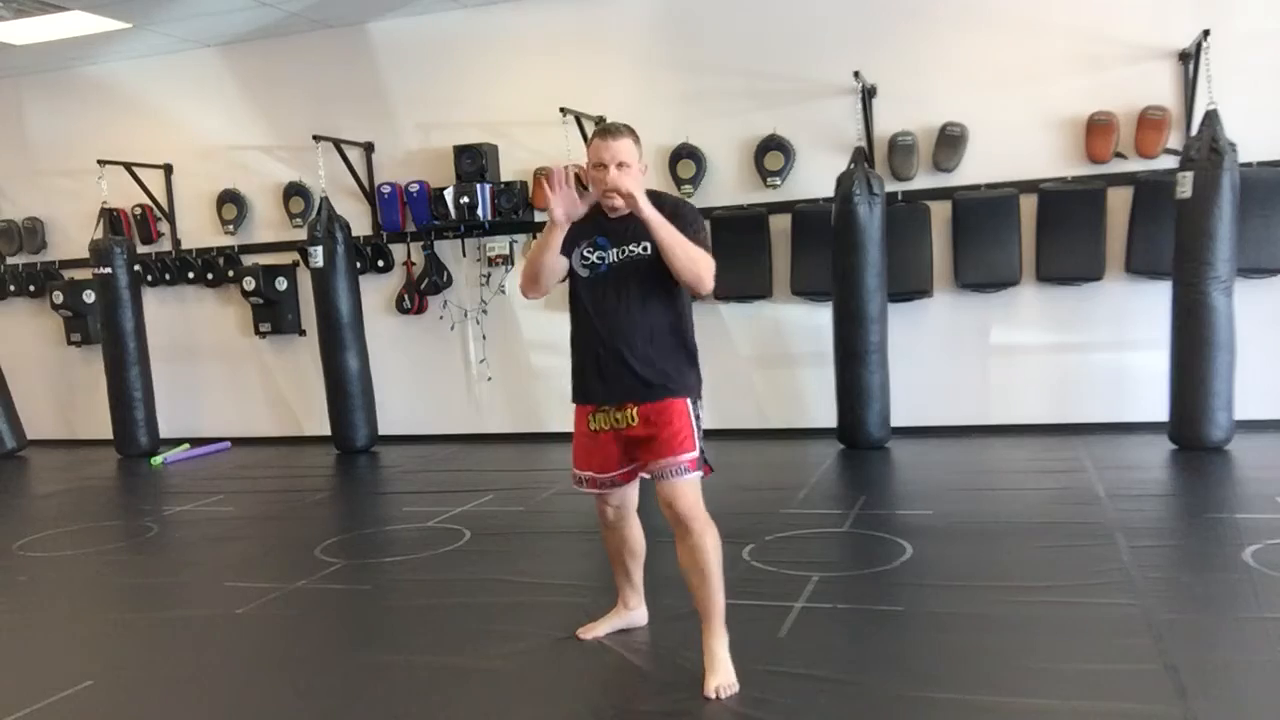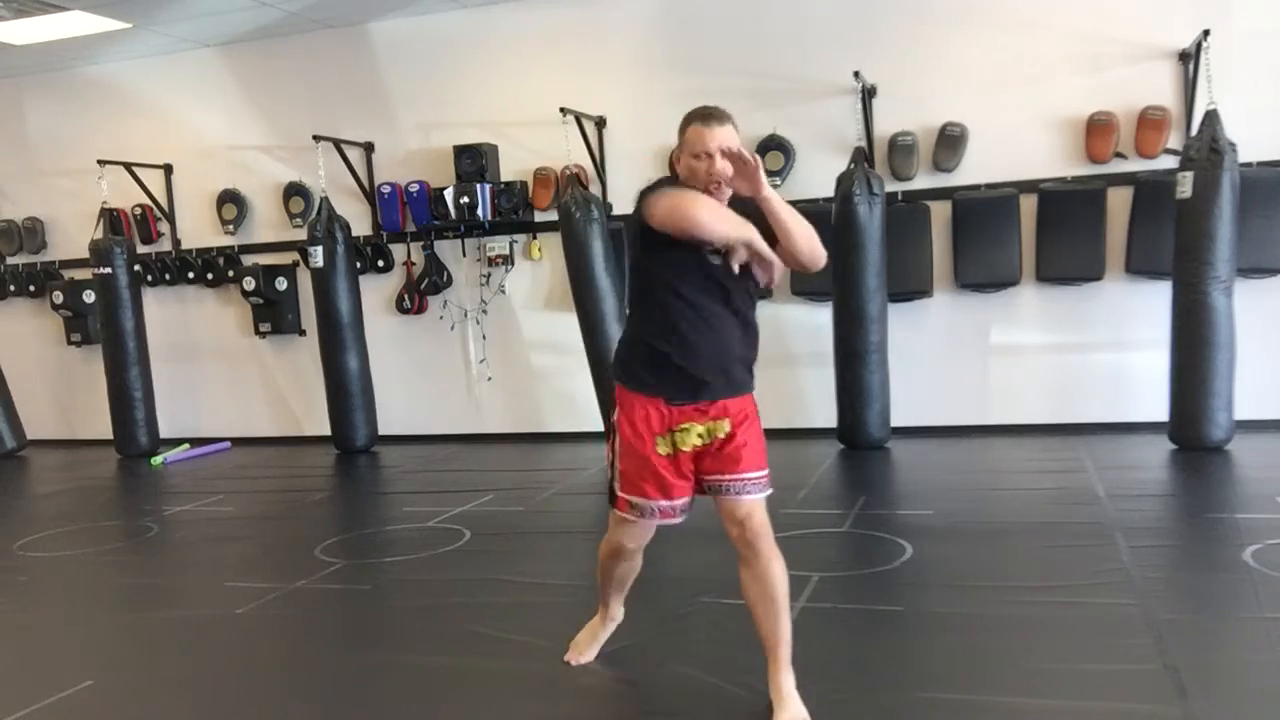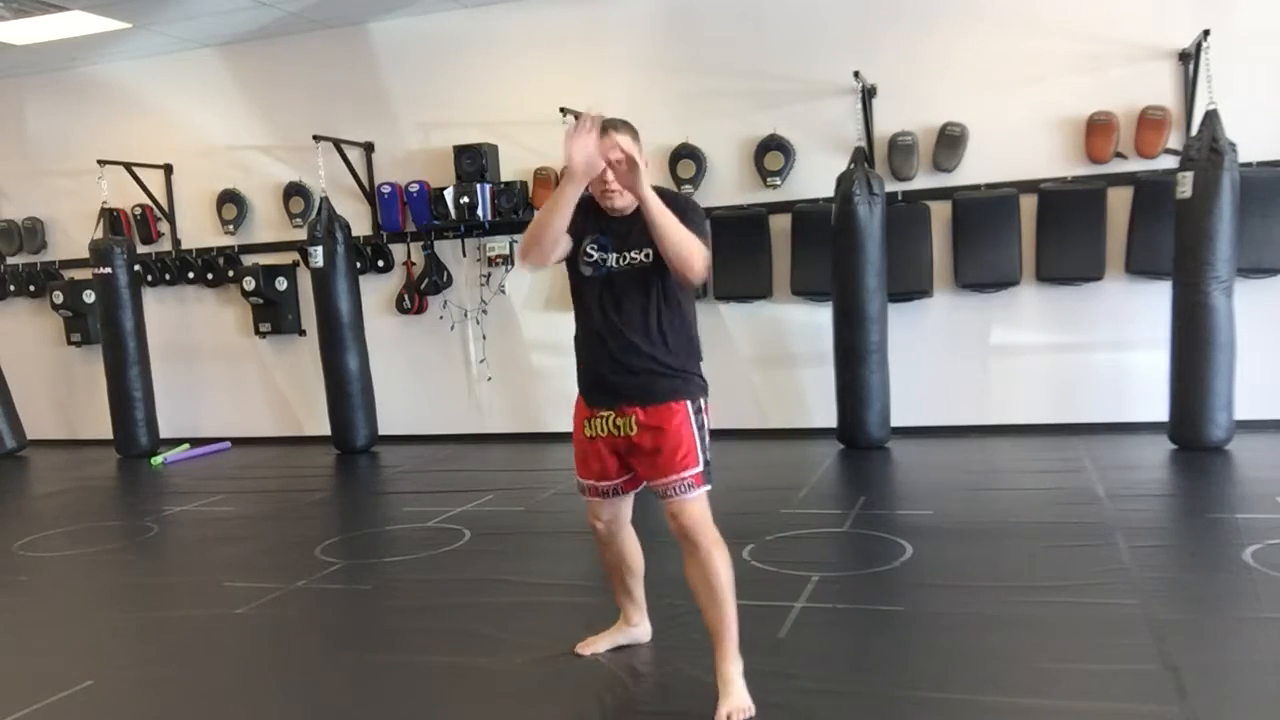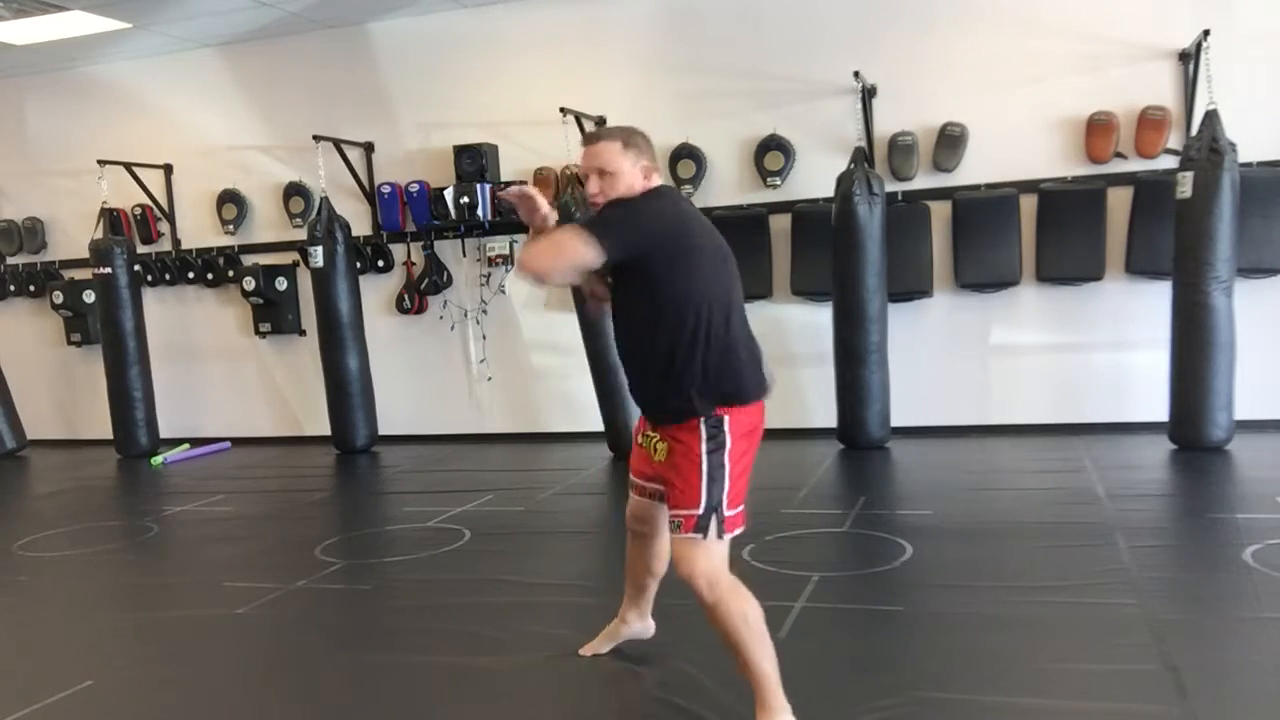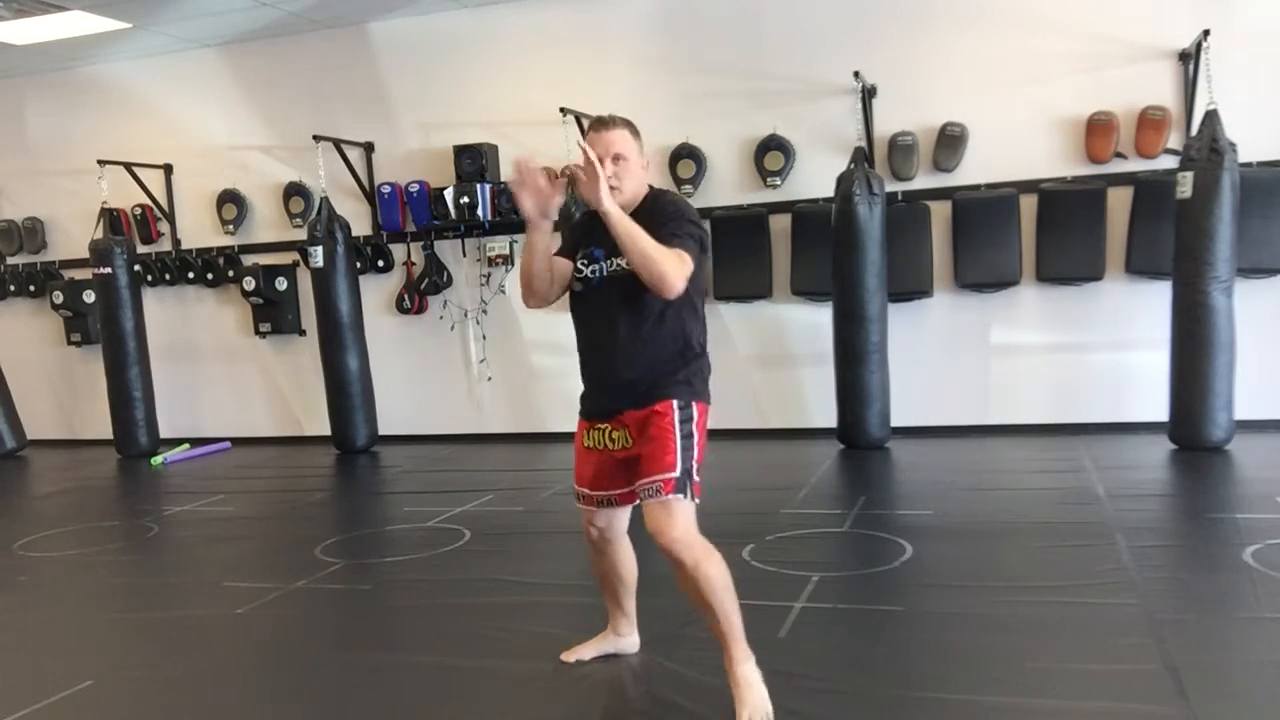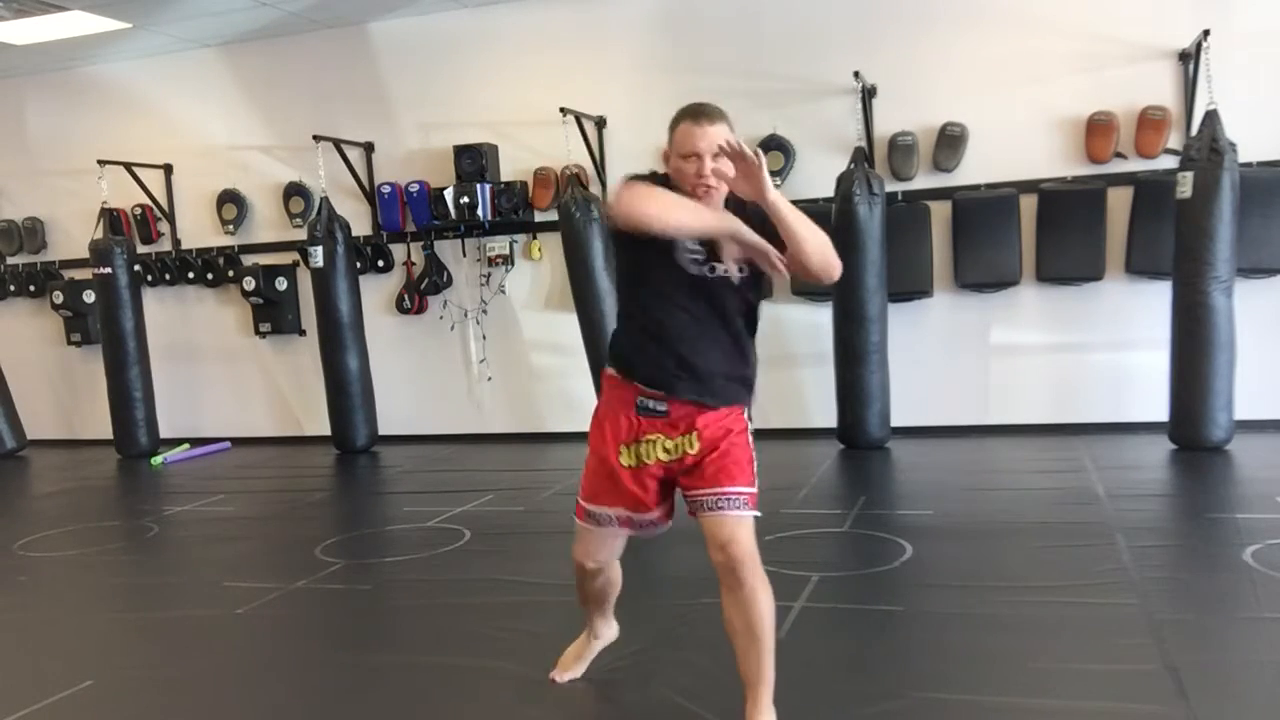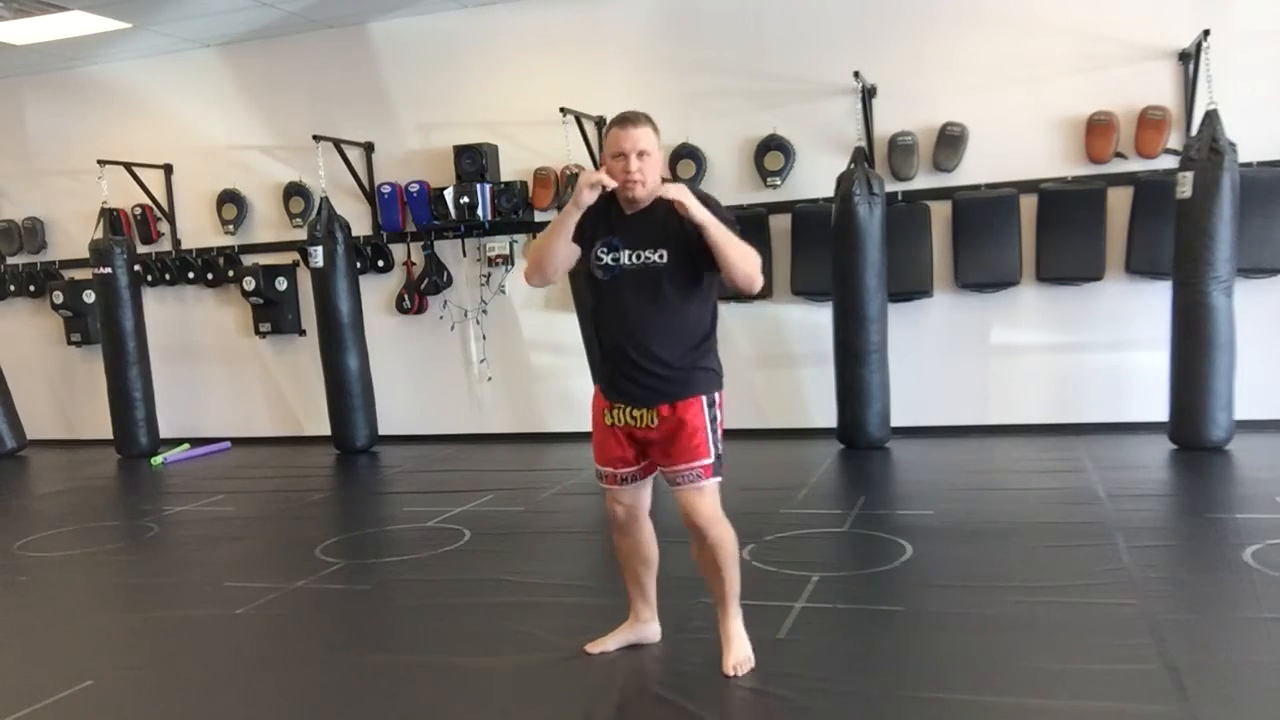
dt=0.7s
person 1, frame 1
left shoulder: (672, 212)
right shoulder: (577, 227)
left elbow: (703, 281)
right elbow: (532, 287)
left wrist: (643, 209)
right wrist: (557, 221)
left hip: (664, 391)
right hip: (598, 397)
left knee: (684, 508)
right knee: (613, 507)
left ankle: (716, 642)
right ankle: (631, 605)
person 1, frame 2
left shoulder: (747, 210)
right shoulder: (664, 200)
left elbow: (813, 259)
right elbow: (693, 217)
left wrist: (762, 194)
right wrist: (750, 238)
left hip: (728, 399)
right hip: (652, 399)
left knee: (752, 532)
right knee: (629, 535)
right ankle: (607, 614)
person 1, frame 3
left shoulder: (673, 208)
right shoulder: (578, 217)
left elbow: (694, 268)
right elbow: (533, 254)
left wrist: (645, 195)
right wrist: (571, 180)
left hip: (668, 396)
right hip: (599, 400)
left knee: (692, 522)
right knee: (605, 519)
left ankle: (730, 668)
right ankle: (633, 620)
person 1, frame 4
left shoulder: (655, 210)
right shoulder: (632, 225)
left elbow: (538, 264)
right elbow: (562, 260)
left wrist: (547, 235)
right wrist: (543, 220)
left hip: (714, 414)
right hip: (669, 409)
left knee: (701, 568)
right knee: (644, 518)
right ankle: (634, 618)
person 1, frame 5
left shoulder: (672, 214)
right shoulder: (583, 229)
left elbow: (669, 281)
right elbow: (536, 294)
left wrist: (609, 206)
right wrist: (538, 219)
left hip: (667, 400)
right hip: (602, 406)
left knee: (673, 533)
right knee: (600, 526)
left ankle: (741, 662)
right ankle: (622, 629)
person 1, frame 6
left shoulder: (751, 217)
right shoulder: (651, 194)
left elbow: (826, 270)
right elbow: (630, 209)
left wrist: (768, 199)
right wrist: (728, 228)
left hip: (717, 411)
right hip: (636, 405)
left knee: (735, 555)
right knee: (592, 552)
right ankle: (596, 629)
person 1, frame 7
left shoulder: (694, 209)
right shoulder: (594, 217)
left elbow: (751, 280)
right elbow: (537, 273)
left wrist: (701, 216)
right wrist: (575, 206)
left hip: (686, 391)
right hip: (618, 394)
left knee: (701, 514)
right knee: (623, 508)
left ankle: (731, 621)
right ankle: (643, 618)
